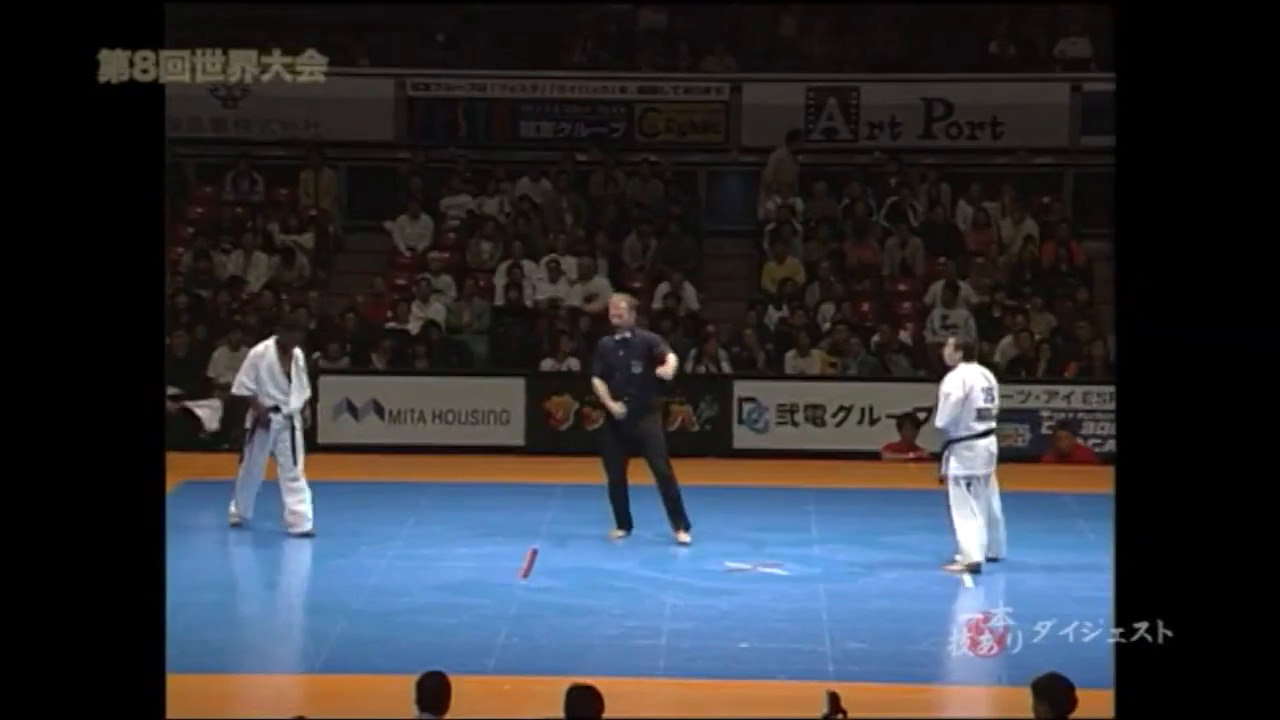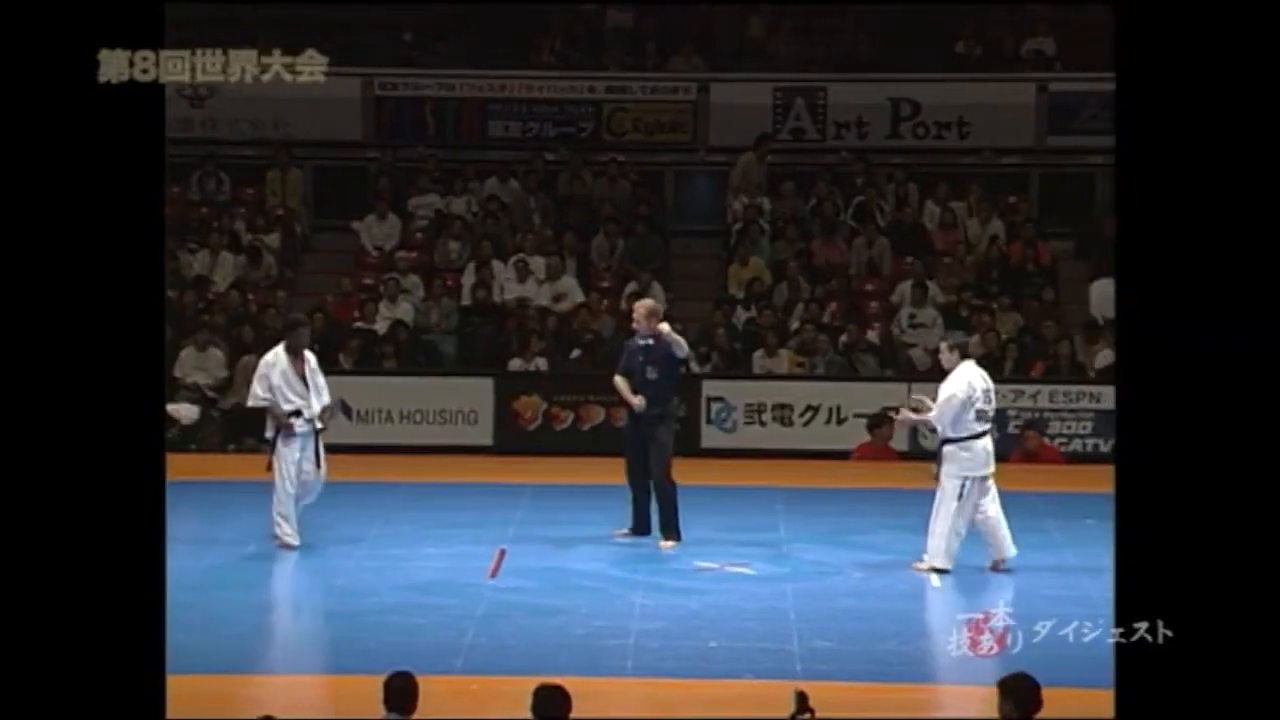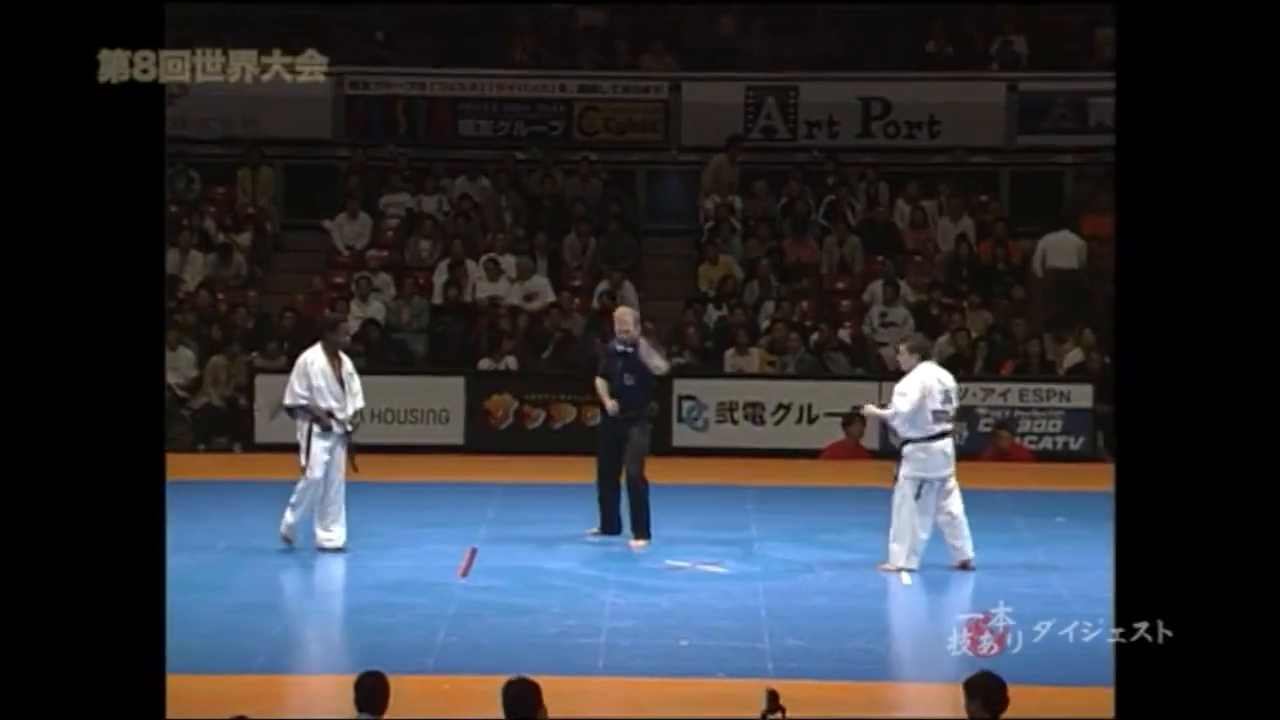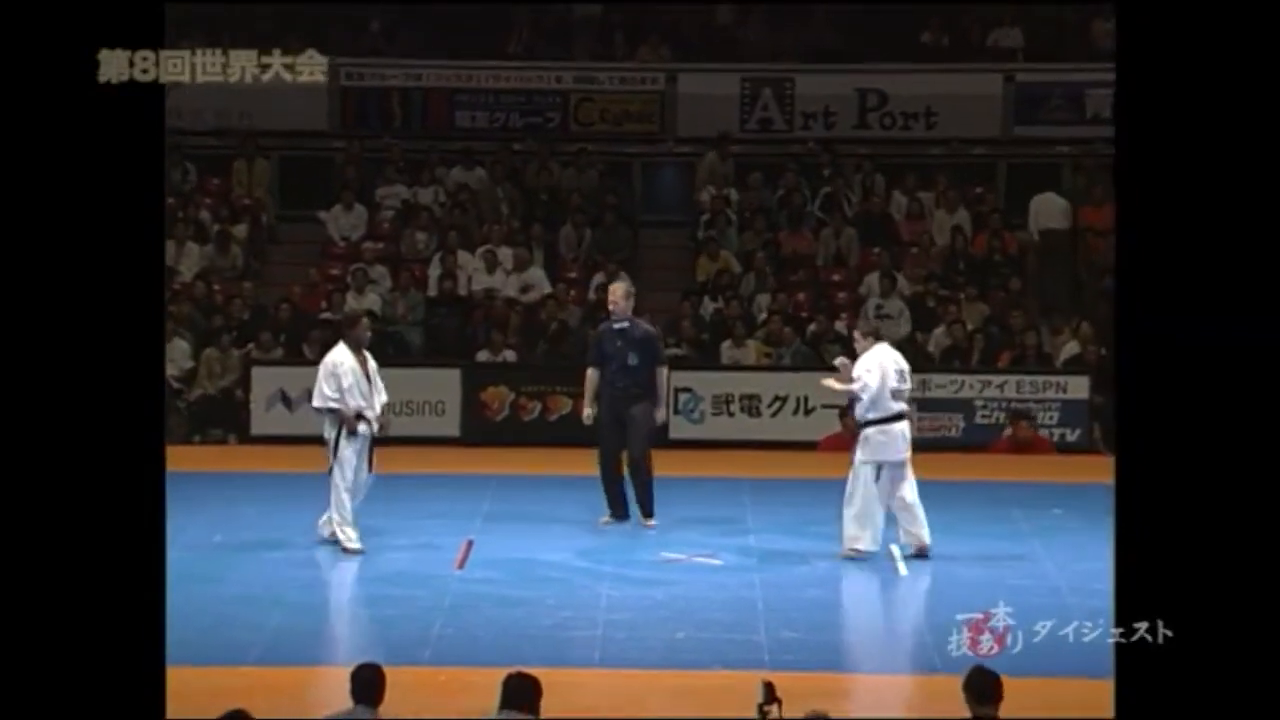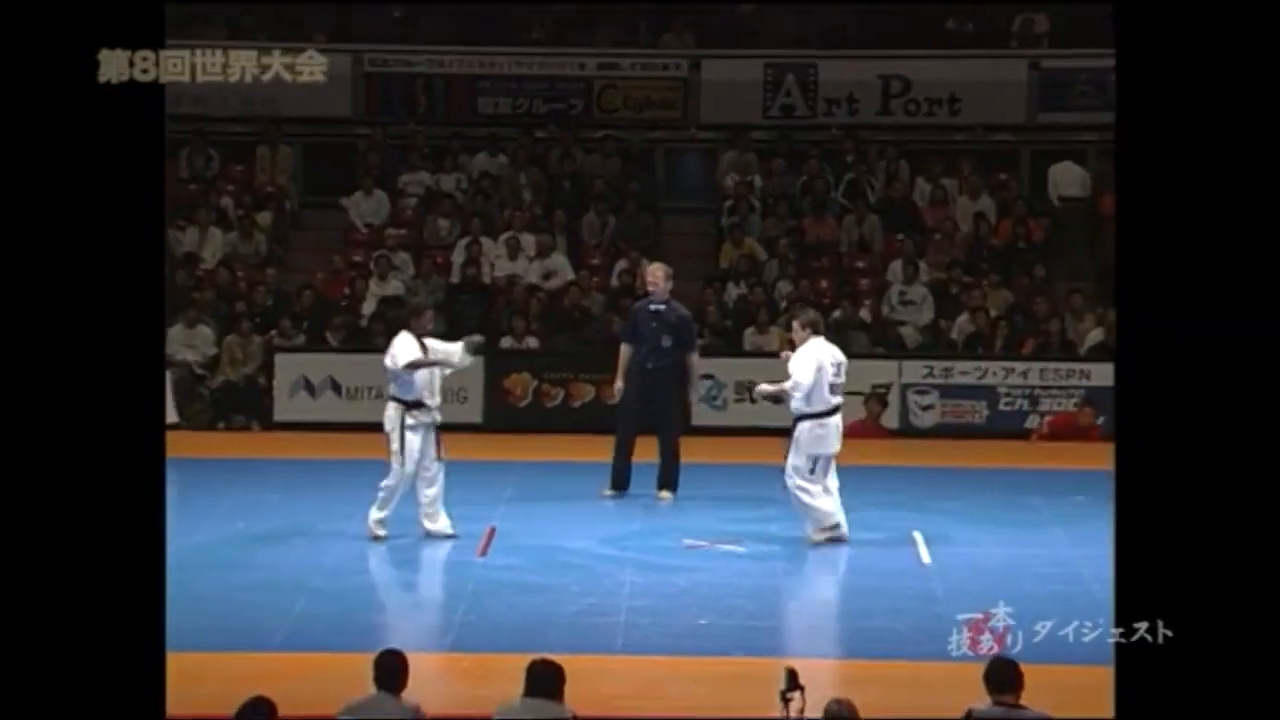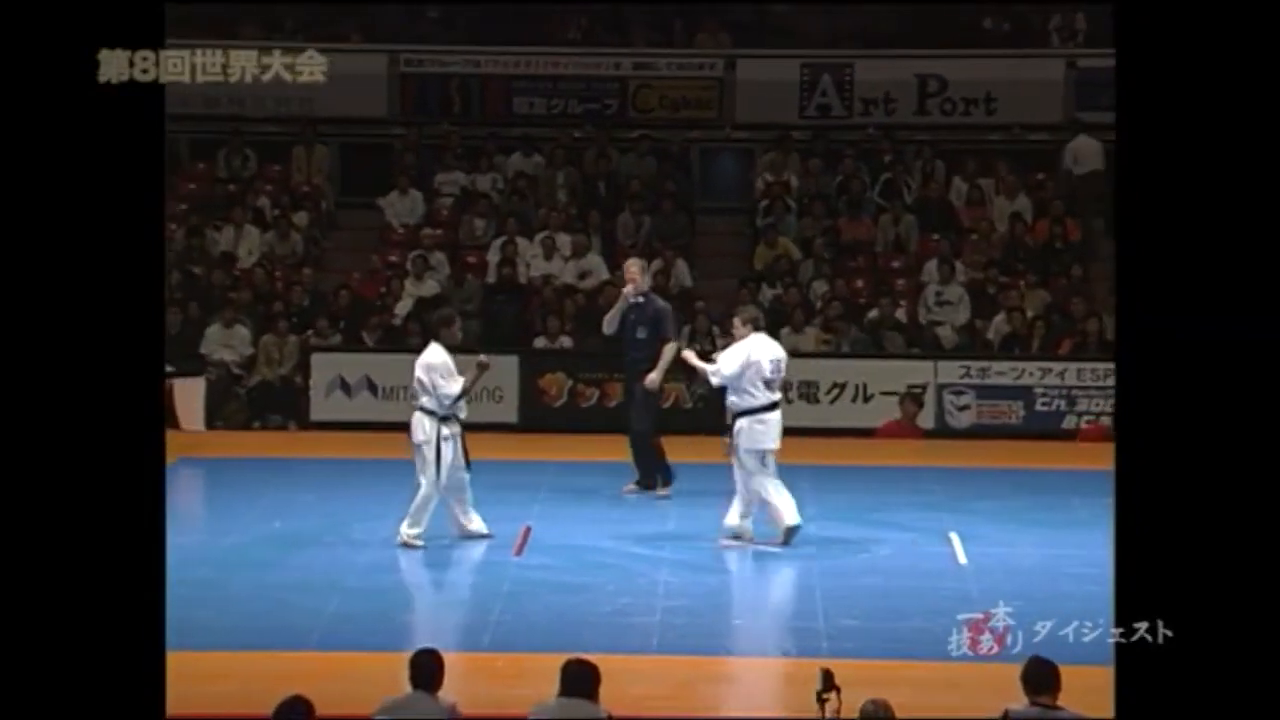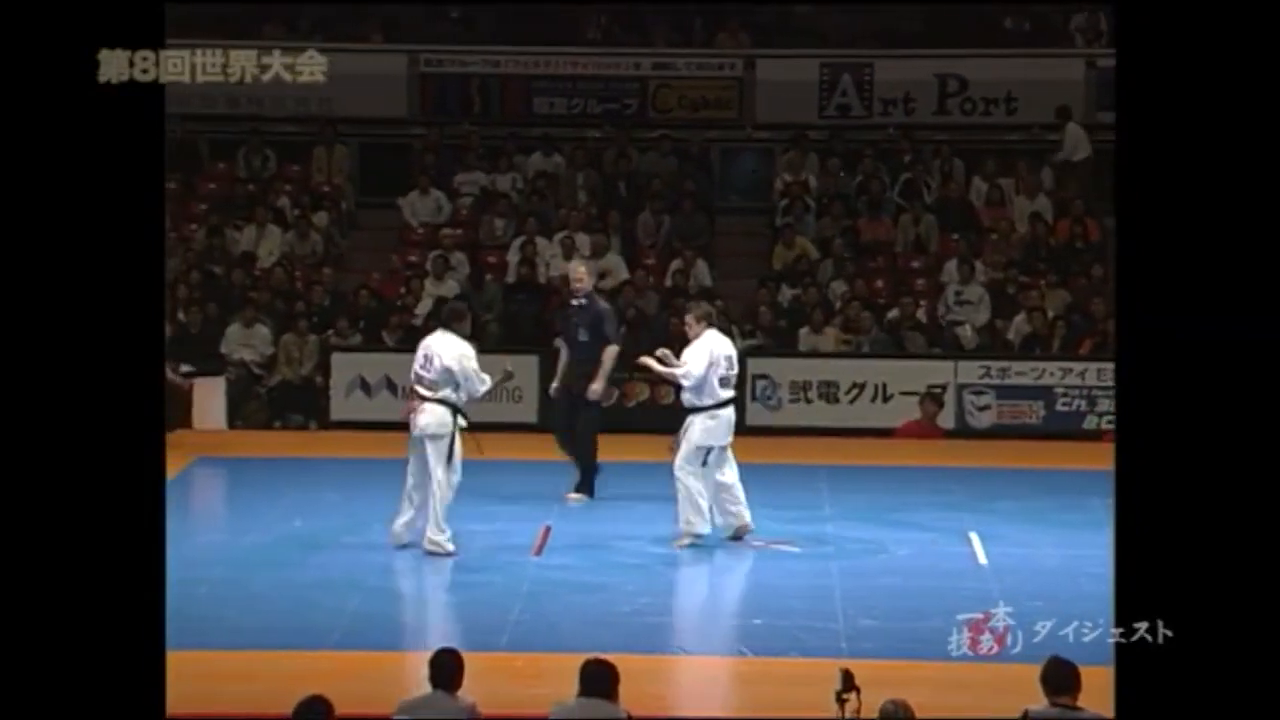
dt=0.7s
person 1, frame 1
left shoulder: (648, 340)
right shoulder: (605, 345)
left elbow: (670, 356)
right elbow: (597, 379)
left wrist: (668, 367)
right wrist: (610, 404)
left hip: (645, 413)
right hip: (617, 415)
left knee: (662, 469)
right knee: (615, 473)
left ankle: (680, 526)
right ankle: (623, 524)
person 1, frame 2
left shoulder: (667, 346)
right shoulder: (632, 346)
left elbow: (683, 351)
right elbow: (619, 377)
left wrist: (670, 334)
right wrist: (631, 399)
left hip: (661, 419)
right hip: (637, 417)
left knee: (660, 476)
right knee: (636, 474)
left ankle: (670, 533)
right ankle: (640, 525)
person 1, frame 3
left shoulder: (643, 350)
right shoulder: (611, 349)
left elbow: (661, 367)
right elbow: (601, 378)
left wrist: (644, 349)
right wrist: (606, 401)
left hip: (637, 420)
right hip: (612, 418)
left knee: (634, 474)
right knee: (606, 473)
left ankle: (641, 533)
right ankle: (609, 525)
person 1, frame 4
left shoulder: (646, 333)
right shoulder: (603, 332)
left elbow: (660, 369)
right elbow: (593, 369)
left wrist: (661, 405)
right wrist: (587, 403)
left hip: (639, 403)
right hip: (609, 402)
left knee: (639, 457)
right knee: (608, 458)
left ankle: (647, 514)
right ankle: (618, 511)
person 1, frame 5
left shoulder: (681, 316)
right shoulder: (638, 310)
left elbow: (691, 353)
right elbow: (627, 344)
left wrist: (692, 387)
right wrist: (620, 377)
left hip: (667, 381)
right hip: (638, 377)
left knee: (668, 436)
right knee: (625, 430)
left ankle: (667, 486)
right ankle: (618, 484)
person 1, frame 6
left shoulder: (659, 307)
right shoulder: (626, 305)
left elbow: (671, 343)
right elbow: (607, 329)
left wrist: (658, 373)
right wrist: (621, 303)
left hip: (648, 374)
right hip: (630, 373)
left knee: (641, 426)
right knee: (640, 427)
left ankle: (664, 477)
right ankle: (647, 478)
person 1, frame 7
left shoulder: (601, 309)
right shoulder: (571, 309)
left elbow: (612, 346)
left wrist: (600, 380)
right wrist: (558, 377)
left hip: (590, 378)
right hip: (572, 377)
left knee: (585, 432)
right knee: (563, 430)
left ankle: (585, 487)
right ankle: (588, 469)
person 2, frame 1
left shoulder: (298, 355)
right shoulder: (259, 353)
right elbow: (244, 388)
left wrist: (304, 410)
right wrist: (260, 411)
left hip: (290, 421)
right hip: (265, 420)
left knee: (294, 472)
right knee: (251, 470)
left ankle: (299, 523)
right ankle: (239, 513)
person 2, frame 2
left shoulder: (310, 358)
right shoulder: (271, 361)
left elbow: (321, 389)
right elbow: (260, 398)
left wrist: (325, 412)
right wrist: (280, 418)
left hip: (310, 426)
right hip: (285, 429)
left knee: (314, 478)
right knee: (285, 483)
left ankle: (285, 516)
right ankle: (286, 535)
person 2, frame 3
left shoulder: (345, 361)
right shoulder: (308, 359)
left elbow: (354, 394)
right elbow: (296, 397)
left wrist: (353, 416)
right wrist: (320, 416)
left hip: (339, 429)
right hip: (316, 428)
left knee: (335, 485)
right knee: (314, 477)
left ankle: (330, 537)
right ankle: (288, 524)
person 2, frame 4
left shoulder: (367, 358)
right shoulder: (334, 359)
left elbow: (376, 391)
right elbow: (324, 398)
left wrist: (381, 416)
right wrist: (346, 419)
left hip: (366, 427)
right hip: (344, 430)
left knee: (361, 482)
right knee: (343, 484)
left ankle: (331, 527)
right ankle: (347, 537)
person 2, frame 5
left shoulder: (429, 344)
right shoulder: (400, 344)
left elbow: (456, 352)
right elbow: (408, 363)
left wrist: (470, 343)
right wrist: (437, 363)
left hip: (425, 416)
right hip: (405, 417)
left knee: (432, 471)
right knee: (402, 472)
left ankle: (435, 524)
right ankle: (377, 520)
person 2, frame 6
left shoulder: (442, 355)
right shoulder: (433, 360)
left elbow: (453, 386)
right elbow: (451, 396)
left wrist: (475, 372)
right wrist: (477, 375)
left hip: (445, 425)
right hip: (431, 426)
left knee: (458, 477)
right knee: (433, 482)
left ankle: (468, 525)
right ankle: (409, 534)
person 2, frame 7
left shoulder: (427, 342)
right shoulder: (461, 349)
left elbow: (416, 379)
right elbow: (476, 388)
right wrist: (502, 380)
left hip: (422, 412)
right hip: (443, 418)
left knee: (418, 477)
right knee: (444, 478)
left ankle: (402, 531)
right ankle: (436, 539)
person 3, frame 1
left shoulder: (955, 378)
right shoulder: (987, 375)
left elbow: (944, 420)
right elbow: (992, 411)
left wrist: (949, 434)
left hip: (965, 449)
right hip: (987, 443)
left knee: (966, 507)
right knee: (988, 503)
left ankle: (972, 557)
right ankle: (993, 549)
person 3, frame 2
left shoulder: (959, 379)
right shoulder: (981, 375)
left elbow: (943, 418)
left wrist: (915, 418)
right wrist: (932, 406)
left hip: (962, 451)
right hip: (981, 446)
left knee: (949, 508)
right knee: (987, 506)
left ankle: (937, 559)
right ankle: (1001, 556)
person 3, frame 3
left shoulder: (913, 381)
right shoulder: (946, 376)
left elbow: (898, 417)
left wrist: (875, 412)
right wrist: (896, 411)
left hip: (920, 451)
right hip: (944, 447)
left knee: (909, 507)
right knee: (950, 506)
left ankle: (902, 560)
right ankle: (964, 556)
person 3, frame 4
left shoulder: (871, 359)
right shoulder: (897, 358)
left elbow: (866, 391)
left wrist: (838, 386)
right wrist: (850, 374)
left hip: (878, 433)
right hip: (899, 428)
left knee: (864, 490)
right knee: (903, 488)
left ankle: (860, 544)
right ankle: (920, 541)
person 3, frame 5
left shoulder: (807, 353)
right shoulder: (835, 351)
left elbow: (799, 387)
left wrist: (770, 389)
right wrist: (794, 362)
left hip: (813, 424)
right hip: (830, 420)
left knee: (797, 476)
right knee: (823, 478)
left ankle: (828, 522)
right ankle: (834, 528)
person 3, frame 6
left shoulder: (744, 348)
right shoulder: (775, 348)
left elbow: (719, 374)
left wrist: (694, 360)
right wrist: (725, 363)
left hip: (753, 421)
right hip: (767, 417)
left knee: (760, 477)
right knee: (746, 474)
left ankle: (787, 519)
right ankle: (739, 525)
person 3, frame 7
left shoulder: (704, 345)
right shoulder: (724, 343)
left elbow: (689, 377)
left wrist: (656, 366)
right wrist: (673, 362)
left hip: (707, 417)
right hip: (721, 414)
left knee: (687, 470)
right knee: (722, 471)
left ankle: (694, 527)
right ankle: (739, 521)
